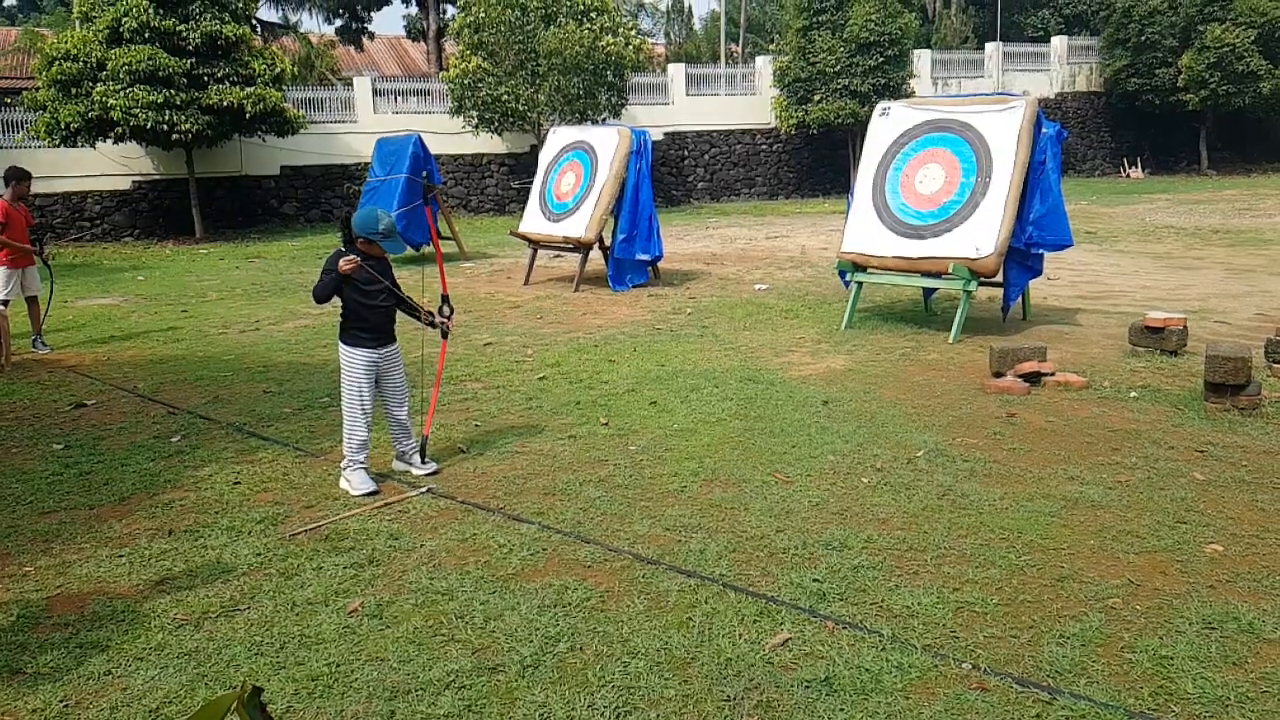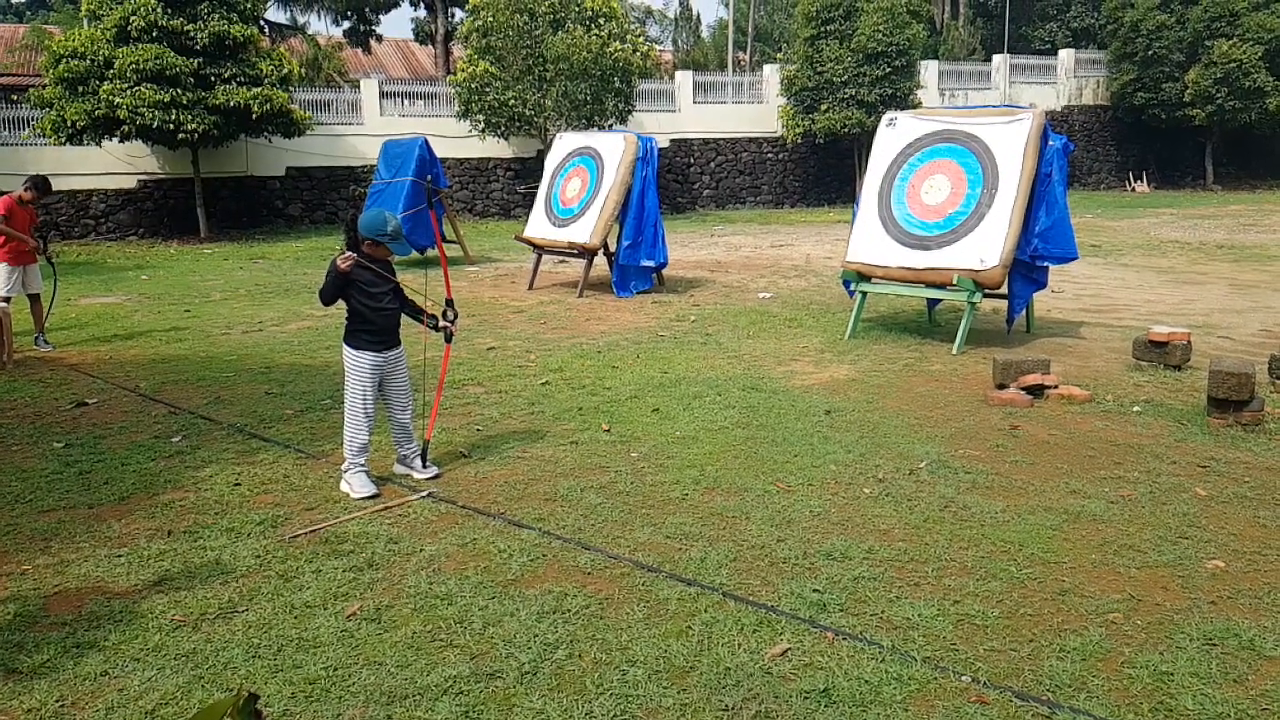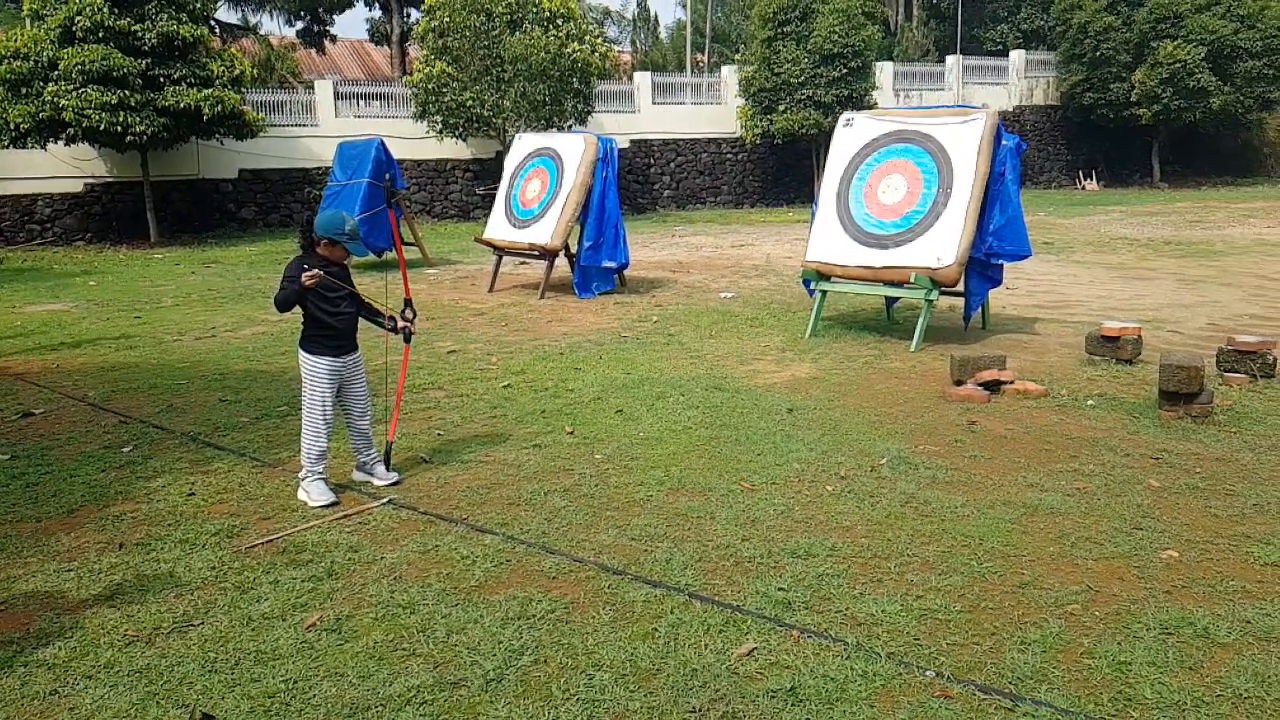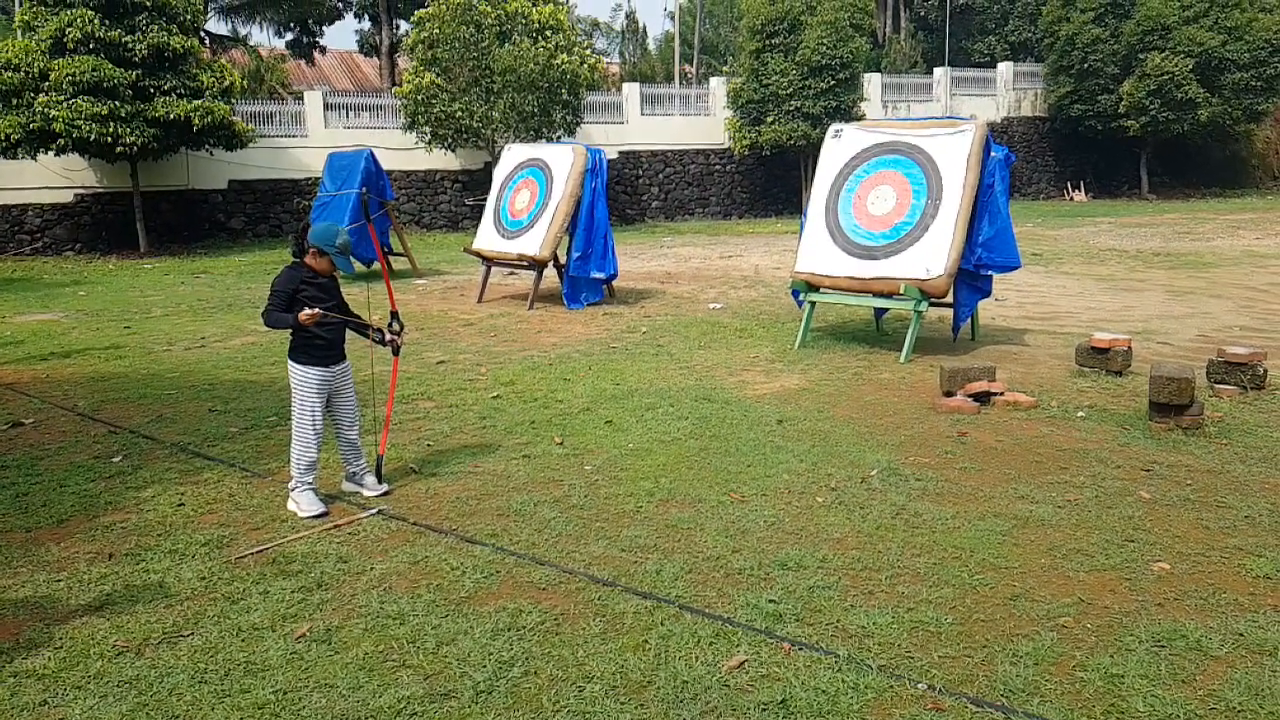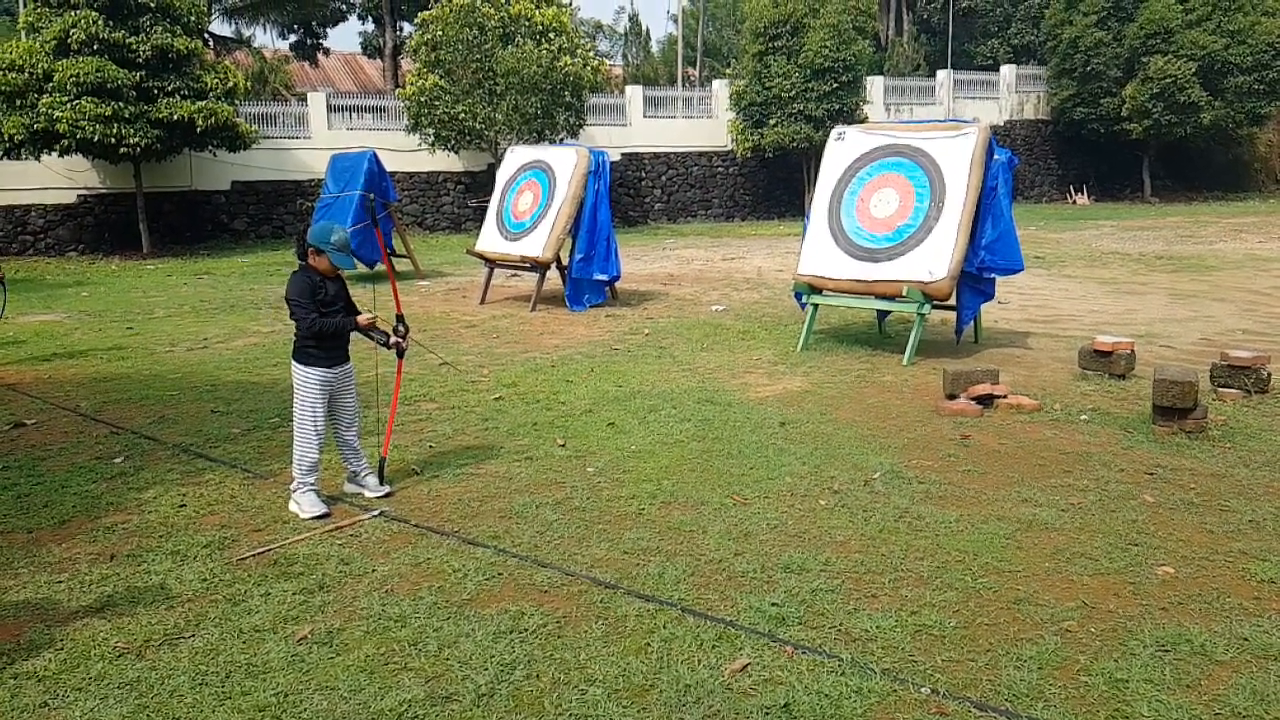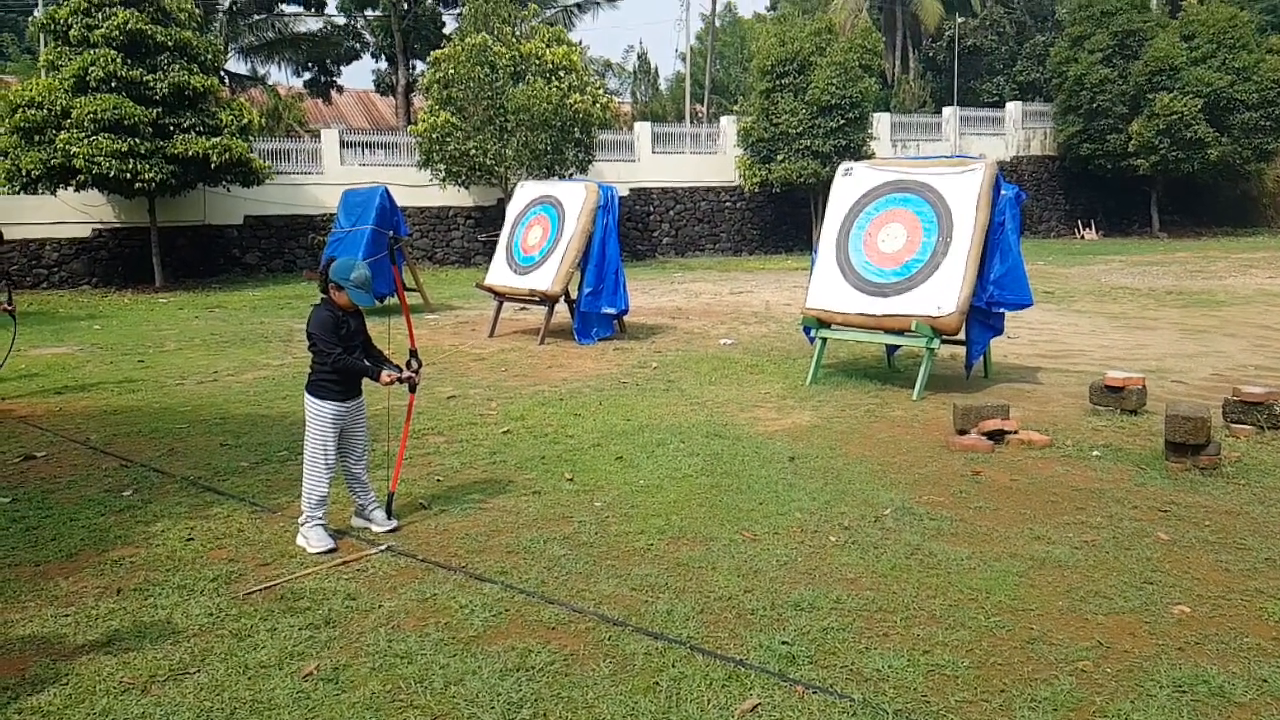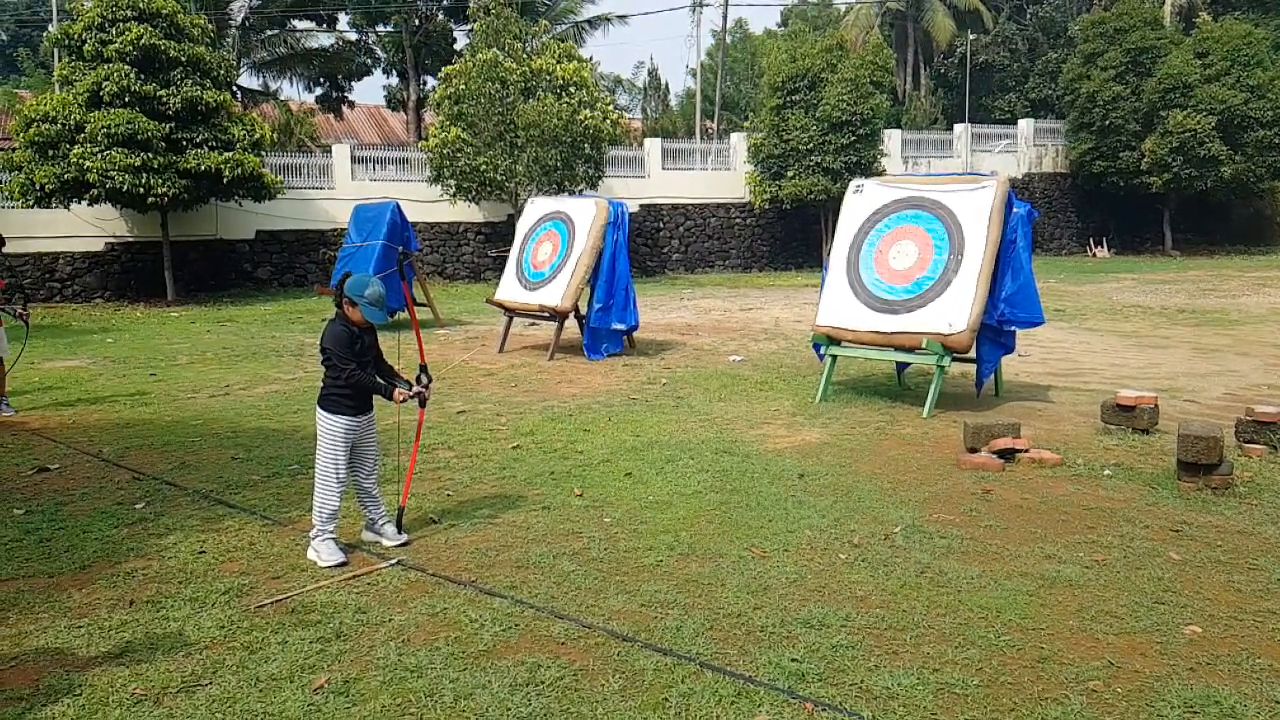
dt=0.7s
person 1, frame 1
left shoulder: (382, 263)
right shoulder: (340, 260)
left elbow: (398, 297)
right elbow: (320, 296)
left wrist: (429, 318)
right wrist: (338, 274)
left hip: (388, 346)
right hip: (357, 349)
left knee: (398, 404)
right knee: (359, 410)
left ankle: (407, 453)
right ankle: (353, 468)
person 1, frame 2
left shoulder: (384, 266)
right shoulder: (347, 265)
left elbow: (401, 300)
right elbow: (326, 299)
left wrist: (433, 322)
right wrist: (338, 273)
left hip: (393, 349)
right hip: (362, 352)
left knee: (402, 407)
right knee: (360, 412)
left ankle: (409, 457)
right ankle: (354, 471)
person 1, frame 3
left shoulder: (340, 269)
right shoulder: (301, 266)
left elbow: (358, 303)
right elbow: (281, 303)
left wrist: (392, 322)
right wrist: (301, 287)
left hip: (350, 354)
right hip: (319, 358)
left knee: (360, 413)
right knee: (318, 419)
left ankle: (367, 464)
right ankle: (311, 479)
person 1, frame 4
left shoulder: (329, 280)
right shoulder: (290, 278)
left elbow: (346, 314)
right elbow: (270, 316)
left wrist: (380, 335)
right wrist: (297, 320)
left hip: (338, 364)
right hip: (308, 368)
left knee: (349, 423)
right knee: (309, 430)
left ankle: (357, 474)
right ankle: (301, 489)
person 1, frame 5
left shoulder: (336, 280)
right shoulder: (300, 283)
left elbow: (352, 313)
right elbow: (311, 325)
left wrist: (384, 338)
right wrist: (354, 323)
left hip: (341, 365)
right hip: (312, 369)
left knee: (348, 425)
right knee: (310, 431)
left ankle: (359, 476)
right ankle: (303, 491)
person 1, frame 6
left shoulder: (354, 314)
right shoulder: (322, 318)
left elbow: (368, 349)
right elbow: (337, 359)
left wrist: (397, 371)
right wrist: (377, 374)
left hip: (353, 399)
right hip: (325, 402)
left knee: (357, 459)
right knee: (320, 464)
left ankle: (366, 509)
right ankle: (311, 525)
person 1, frame 7
left shoulder: (367, 330)
right shoulder: (336, 333)
left elbow: (380, 365)
right elbow: (351, 375)
left wrist: (407, 386)
right wrist: (389, 392)
left hip: (364, 414)
right hip: (336, 416)
left knee: (367, 474)
right knee: (332, 478)
left ankle: (377, 524)
right ankle: (322, 539)
